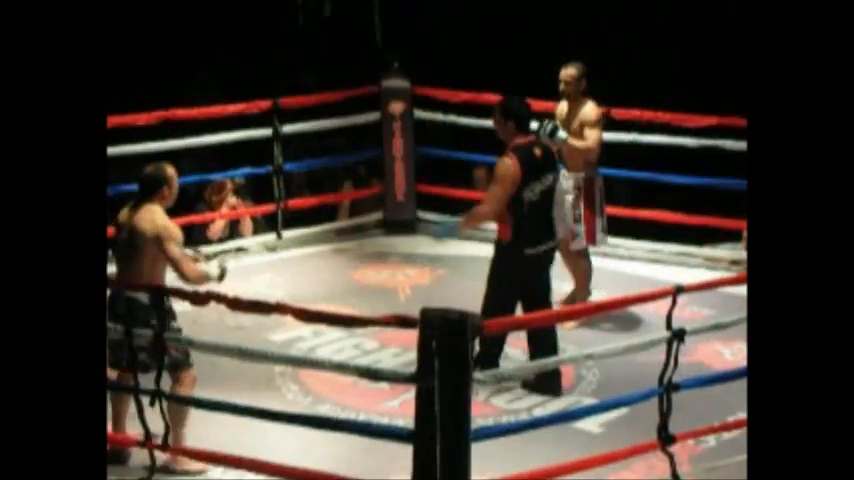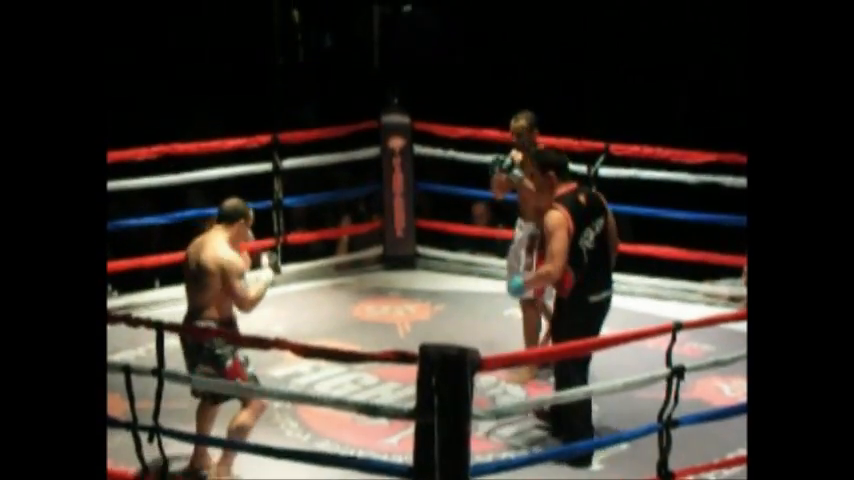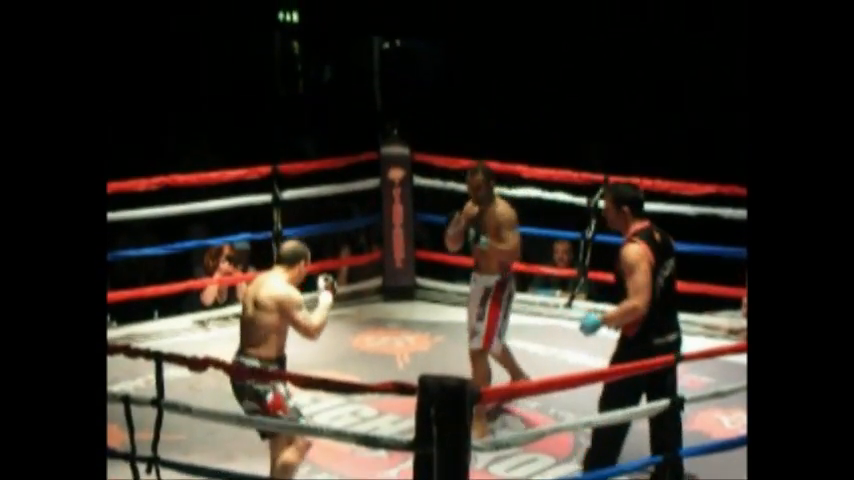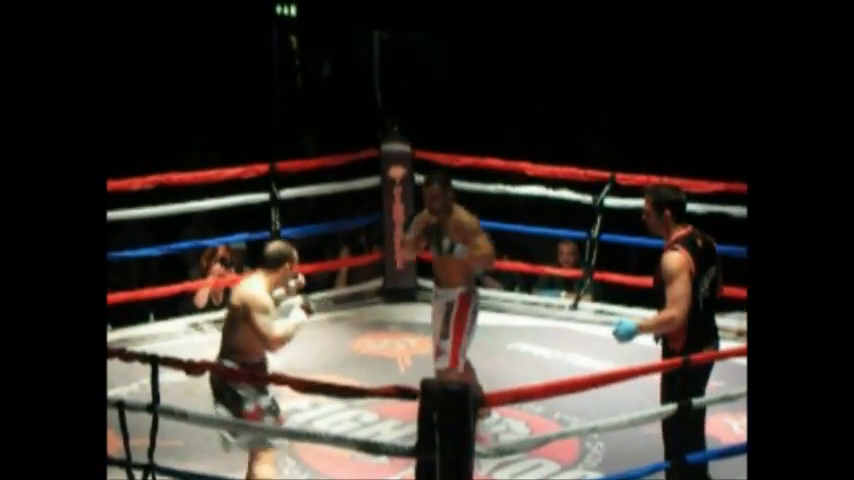
dt=0.7s
person 1, frame 1
left shoulder: (509, 162)
right shoulder: (547, 153)
left elbow: (489, 210)
left wrist: (455, 226)
left hip: (516, 250)
right hip: (546, 244)
left knee: (497, 310)
right knee: (539, 311)
left ankle: (487, 362)
right ankle: (549, 378)
person 1, frame 2
left shoulder: (556, 214)
right shoulder: (595, 198)
left elbow: (552, 270)
right elbow: (613, 243)
left wrist: (522, 283)
left hip: (576, 301)
right hip: (601, 294)
left knee: (570, 368)
right knee: (574, 362)
right ankle: (561, 418)
person 1, frame 3
left shoulder: (633, 249)
right shoulder: (661, 238)
left elbow: (637, 305)
left wrist: (600, 320)
left hip: (641, 343)
right hip: (668, 337)
left knee: (613, 410)
right knee: (665, 410)
person 1, frame 4
left shoulder: (675, 257)
right shoulder: (704, 242)
left elbow: (675, 316)
left wrist: (636, 328)
left hip: (685, 353)
right hip: (706, 344)
left knee: (679, 425)
right knee: (690, 419)
person 2, frame 1
left shoulder: (126, 215)
right shoulder: (162, 225)
right elbow: (188, 274)
left wrist: (179, 253)
right wrist: (214, 272)
left hip: (120, 300)
right hip: (148, 305)
left knee: (127, 373)
right knee: (184, 375)
right ankle: (178, 455)
person 2, frame 2
left shoulder: (197, 245)
right shoulder: (228, 257)
right elbow: (246, 303)
right wrist: (268, 273)
left hip: (193, 329)
right hip: (215, 335)
left knee: (212, 396)
right knee: (254, 402)
person 2, frame 3
left shoulder: (258, 283)
right shoulder: (286, 293)
right elbow: (312, 331)
right wrist: (326, 296)
left hip: (245, 367)
left knee: (278, 431)
right knee: (300, 441)
person 2, frame 4
left shoulder: (251, 284)
right shoulder: (256, 295)
right elbow: (273, 341)
left wrist: (285, 291)
right wrist: (299, 315)
left hip: (241, 372)
left knee: (274, 421)
right knee: (266, 453)
person 3, frame 1
left shoulder: (590, 113)
right shoulder: (562, 106)
left elbow: (592, 150)
left wrist: (560, 137)
right wrist: (546, 135)
left hip: (584, 182)
right hip: (564, 177)
left knee: (577, 246)
right knee: (560, 239)
left ankle: (582, 304)
right ankle: (580, 289)
person 3, frame 2
right shoulder: (516, 156)
right elbow: (498, 192)
left wrist: (516, 174)
right wrist: (498, 173)
left hip: (539, 231)
right hip: (523, 226)
left knee: (528, 297)
right knee: (522, 288)
left ankle: (530, 362)
person 3, frame 3
left shoulder: (504, 213)
right shoulder: (470, 208)
left elbow: (513, 255)
right elbow: (452, 246)
left wrist: (482, 240)
right wrist: (454, 227)
left hip: (497, 284)
right hip: (478, 280)
left knee: (478, 350)
right knee: (490, 342)
left ankle: (480, 418)
right ankle: (519, 378)
person 3, frame 4
left shoulder: (465, 222)
right shoulder: (428, 218)
left elbow: (488, 259)
right elbow: (408, 253)
left wrist: (456, 250)
right wrist: (413, 231)
left hip: (460, 297)
right hip: (442, 293)
left knee: (446, 370)
right knee: (455, 358)
right ankle: (479, 402)
